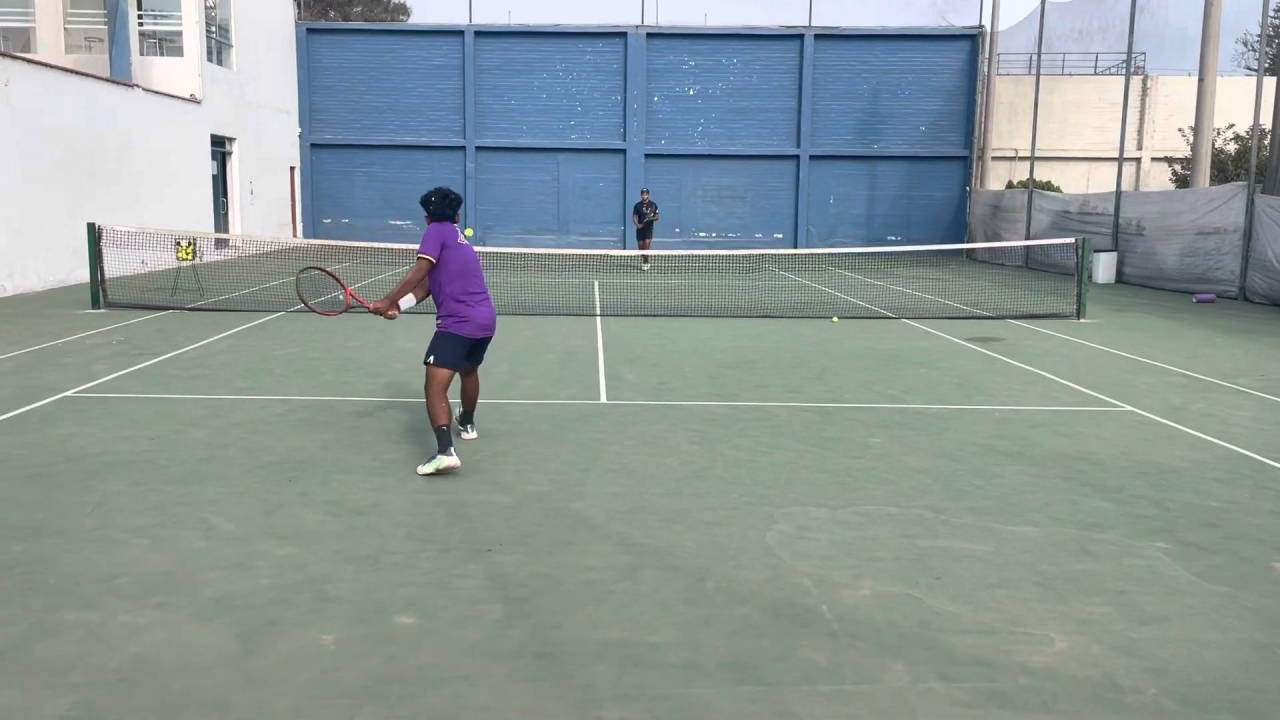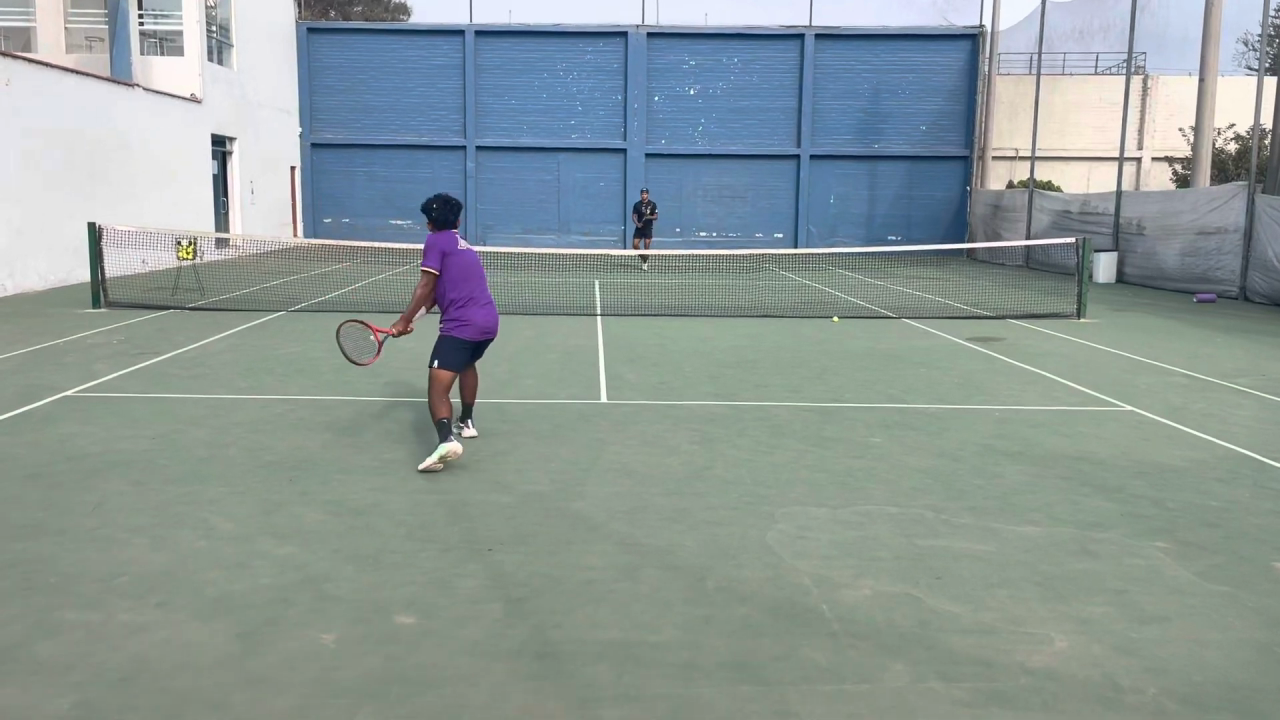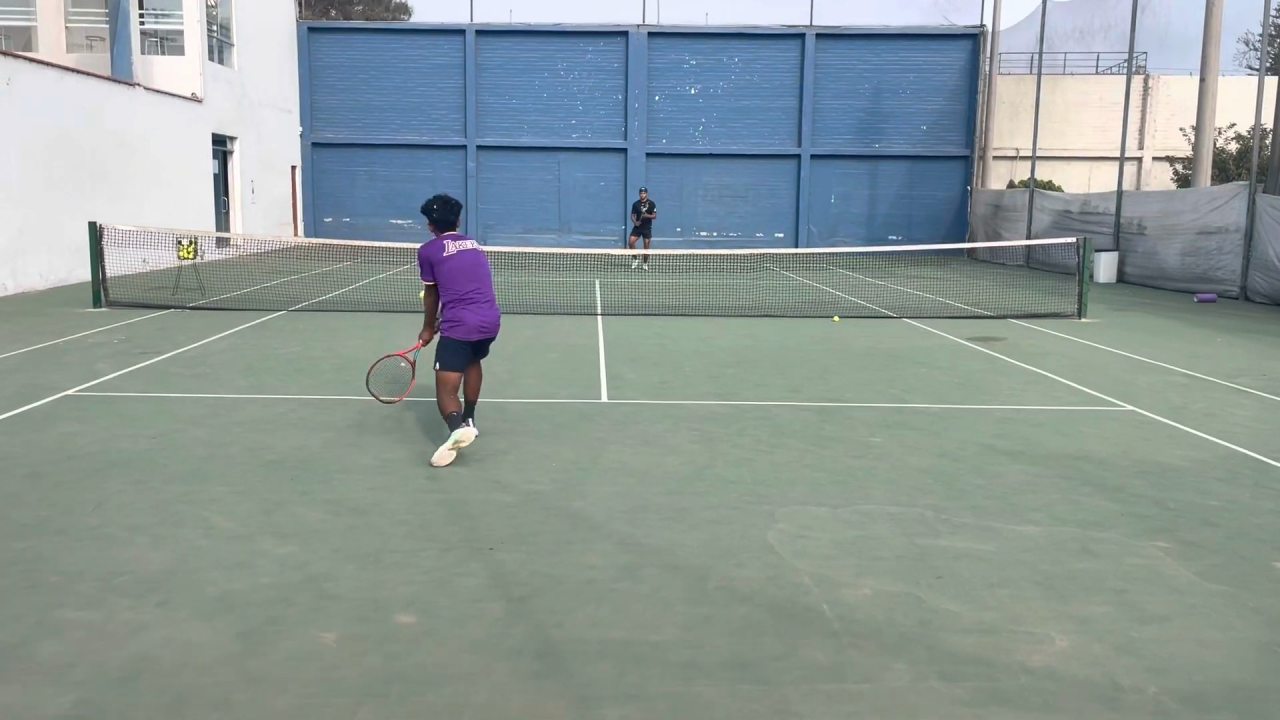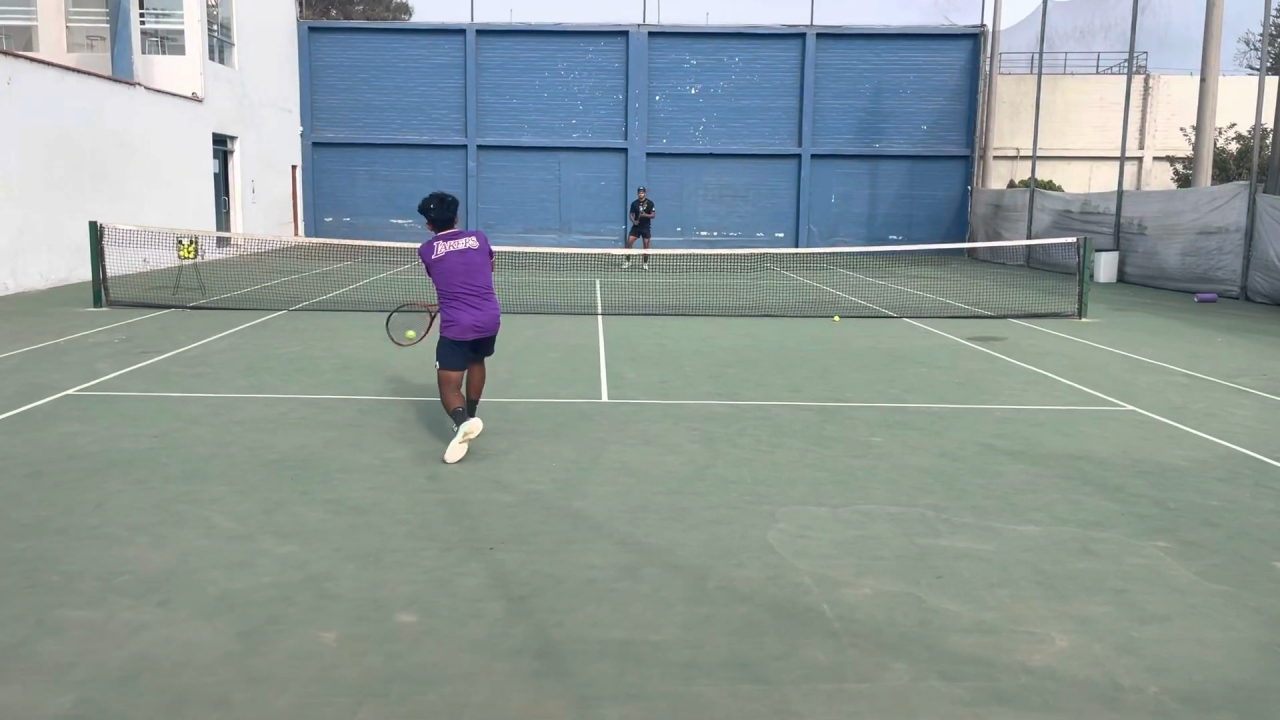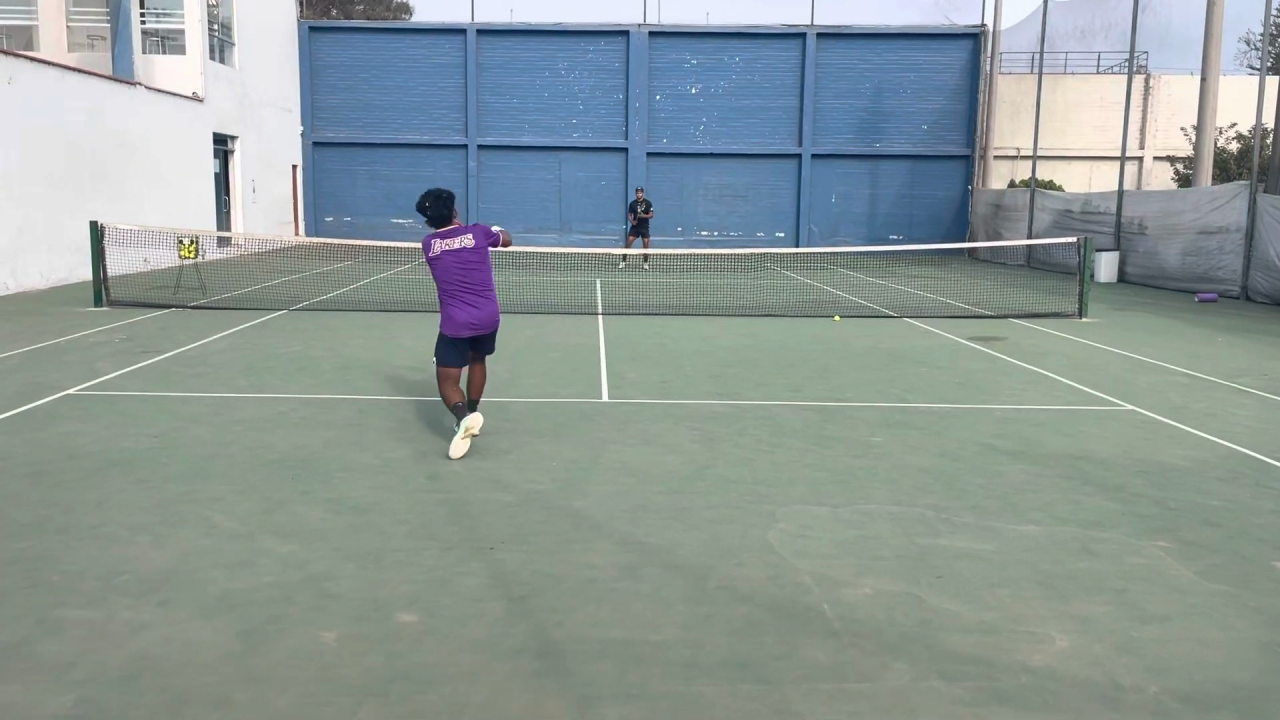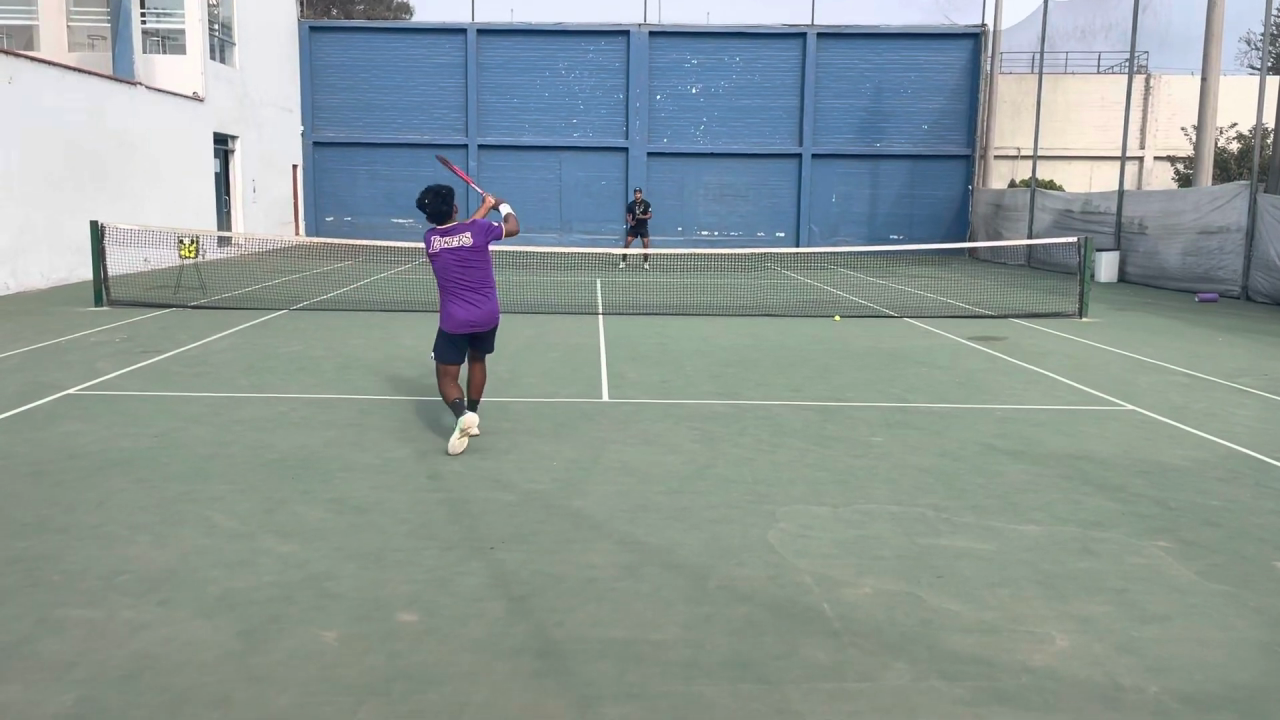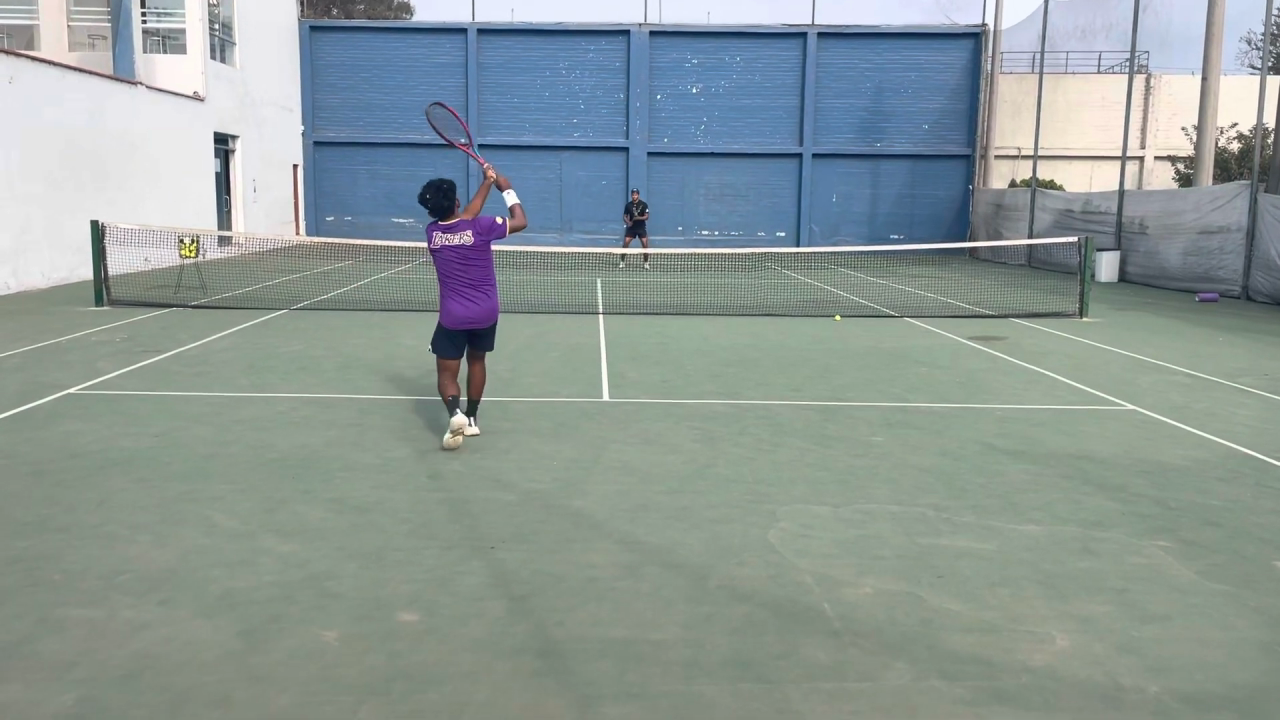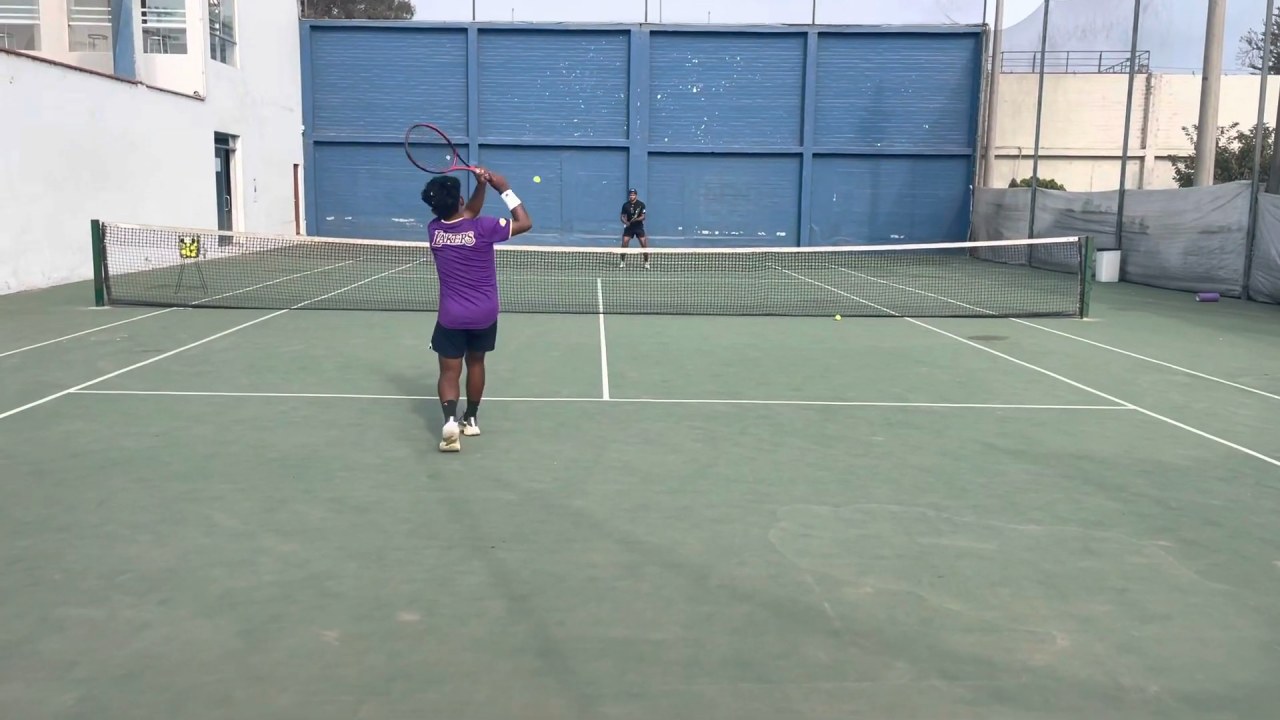
dt=0.1s
person 1, frame 1
left shoulder: (437, 232)
right shoulder: (460, 239)
left elbow: (419, 273)
right elbow: (428, 284)
left wrist: (389, 301)
right wrist: (399, 306)
left hip: (458, 323)
right hip: (486, 320)
left knee: (435, 388)
right knee: (468, 370)
left ankle: (445, 451)
right ankle: (467, 423)
person 1, frame 2
left shoulder: (435, 240)
right shoulder: (463, 245)
left elbow: (426, 286)
right elbow: (437, 292)
left wrist: (405, 319)
right wrist: (410, 317)
left hip: (461, 326)
right hip: (488, 322)
left knee: (438, 390)
right knee: (466, 366)
left ankle: (447, 439)
right ankle: (466, 421)
person 1, frame 3
left shoulder: (427, 250)
right shoulder: (474, 244)
left elbow: (431, 296)
left wrist: (428, 328)
right wrist: (437, 323)
left hip: (459, 326)
right hip: (491, 320)
left knee: (446, 390)
right knee: (473, 363)
left ankle: (458, 428)
right ankle: (468, 420)
person 1, frame 4
left shoulder: (426, 250)
right shoulder: (478, 238)
left hip: (457, 325)
right hip: (490, 319)
left knee: (449, 387)
right knee: (476, 361)
left ankle: (464, 421)
right ankle: (470, 416)
person 1, frame 5
left shoulder: (428, 244)
right shoulder: (478, 233)
right elbow: (506, 240)
right wrist: (493, 229)
left hip: (454, 323)
right hip: (488, 317)
left knee: (447, 382)
right knee: (477, 361)
left ankle: (465, 417)
right ankle: (471, 414)
person 1, frame 6
left shoulder: (429, 239)
right shoulder: (479, 229)
right elbow: (513, 228)
left wrist: (485, 206)
right wrist: (502, 205)
left hip: (453, 320)
right hip: (487, 315)
left knee: (446, 378)
right knee: (477, 360)
left ankle: (462, 414)
right ankle: (471, 415)
person 1, frame 7
left shoulder: (431, 232)
right shoulder: (480, 227)
right elbow: (521, 222)
left wrist: (486, 185)
right wrist: (505, 188)
left hip: (452, 316)
right hip: (485, 313)
left knee: (446, 373)
right knee: (476, 361)
left ankle: (455, 413)
right ankle: (470, 418)
person 1, frame 8
left shoulder: (433, 230)
right shoulder: (483, 227)
left elbow: (465, 217)
right elbow: (525, 224)
left wrist: (481, 185)
right wrist: (504, 189)
left hip: (451, 316)
right hip: (485, 313)
left knee: (449, 373)
right knee: (475, 362)
left ankle: (451, 419)
right ankle: (470, 419)
